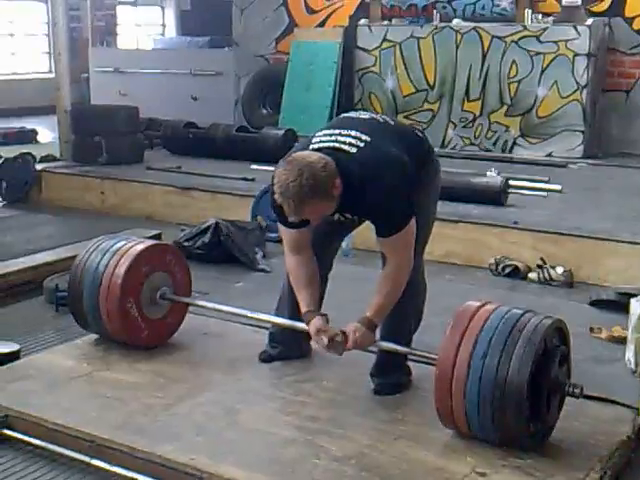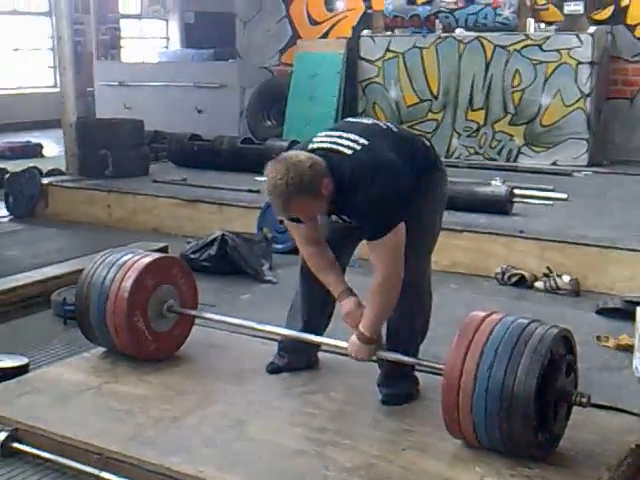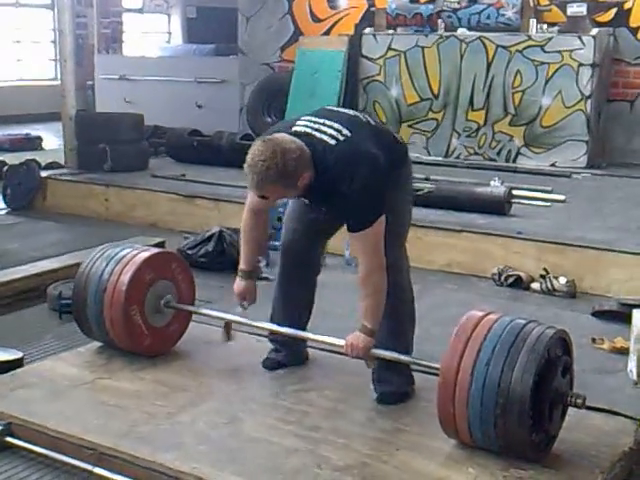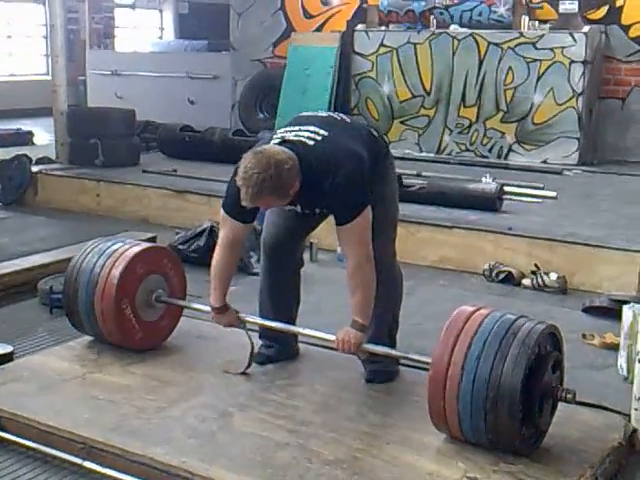
dt=0.7s
person 1, frame 1
left shoulder: (382, 187)
right shoulder: (290, 186)
left elbow: (399, 262)
right elbow: (297, 253)
left wrist: (369, 322)
right wrist: (311, 314)
left hip: (415, 167)
left knee: (409, 266)
right knee: (312, 247)
left ankle: (393, 364)
right ankle: (289, 340)
person 1, frame 2
left shoulder: (372, 189)
right shoulder: (293, 180)
left elbow: (389, 272)
right elbow: (311, 245)
left wrist: (366, 336)
right wrist: (343, 295)
left hip: (420, 179)
left knee: (410, 274)
right knee: (315, 263)
left ankle: (399, 373)
right ankle: (298, 350)
person 1, frame 3
left shoulder: (354, 180)
right shoulder: (269, 161)
left elbow: (370, 264)
right elbow: (255, 211)
left wrist: (367, 330)
right wrist: (246, 273)
left hip: (387, 172)
right hip: (322, 172)
left knee: (387, 264)
right knee: (293, 251)
left ankle: (393, 370)
right ankle: (288, 345)
person 1, frame 4
left shoulder: (342, 179)
right shoulder: (249, 176)
left elbow: (359, 258)
right elbow: (228, 242)
left wrist: (358, 325)
right wrist: (218, 305)
left hip: (371, 166)
left knee: (379, 257)
right knee: (275, 245)
right ankle: (278, 340)
